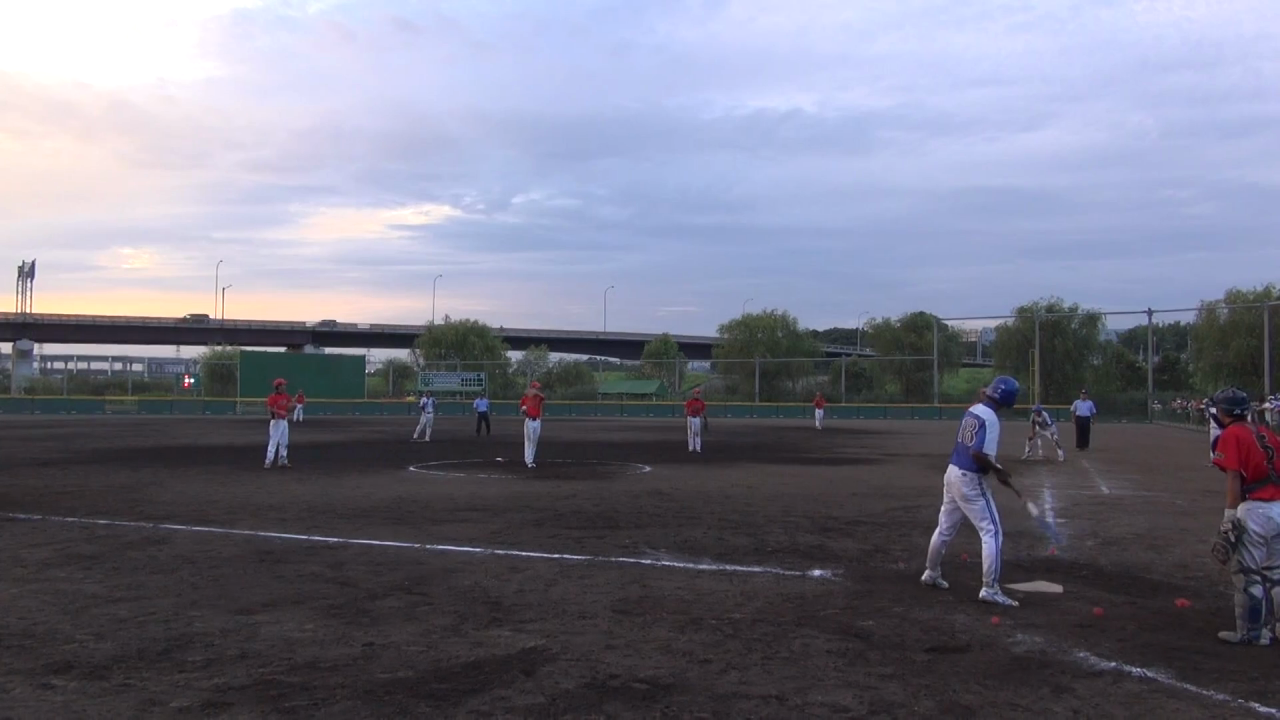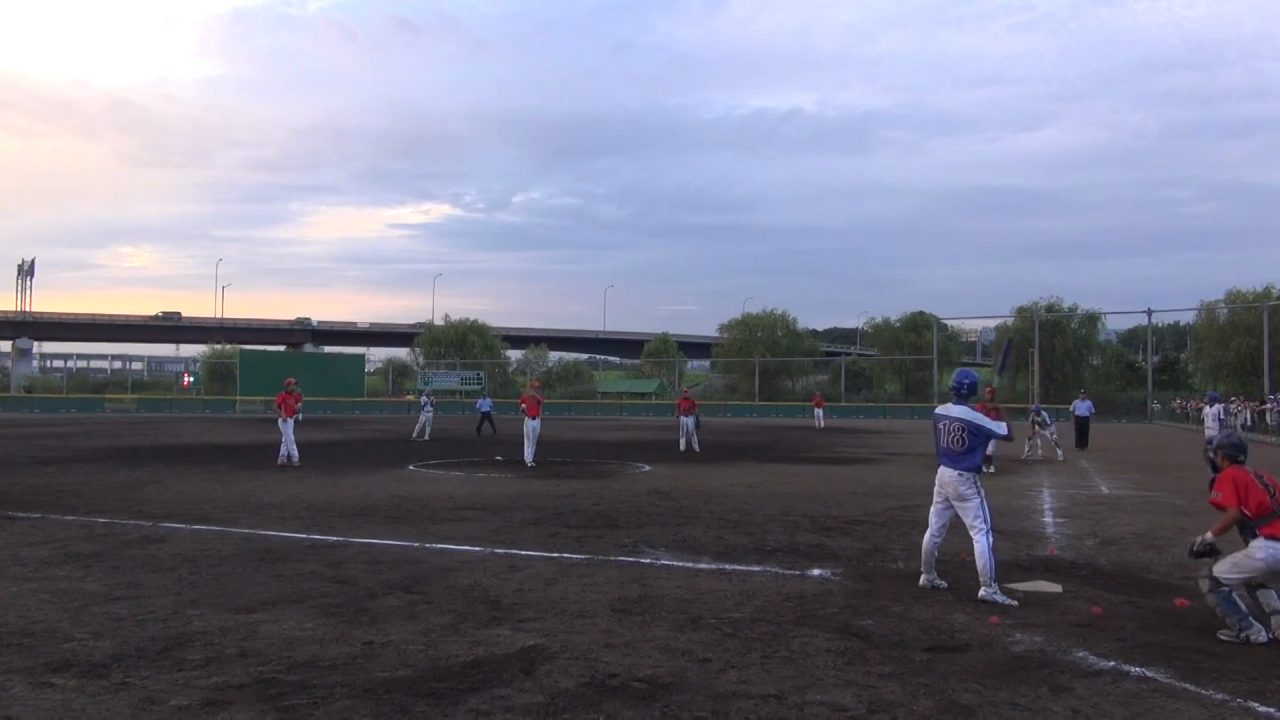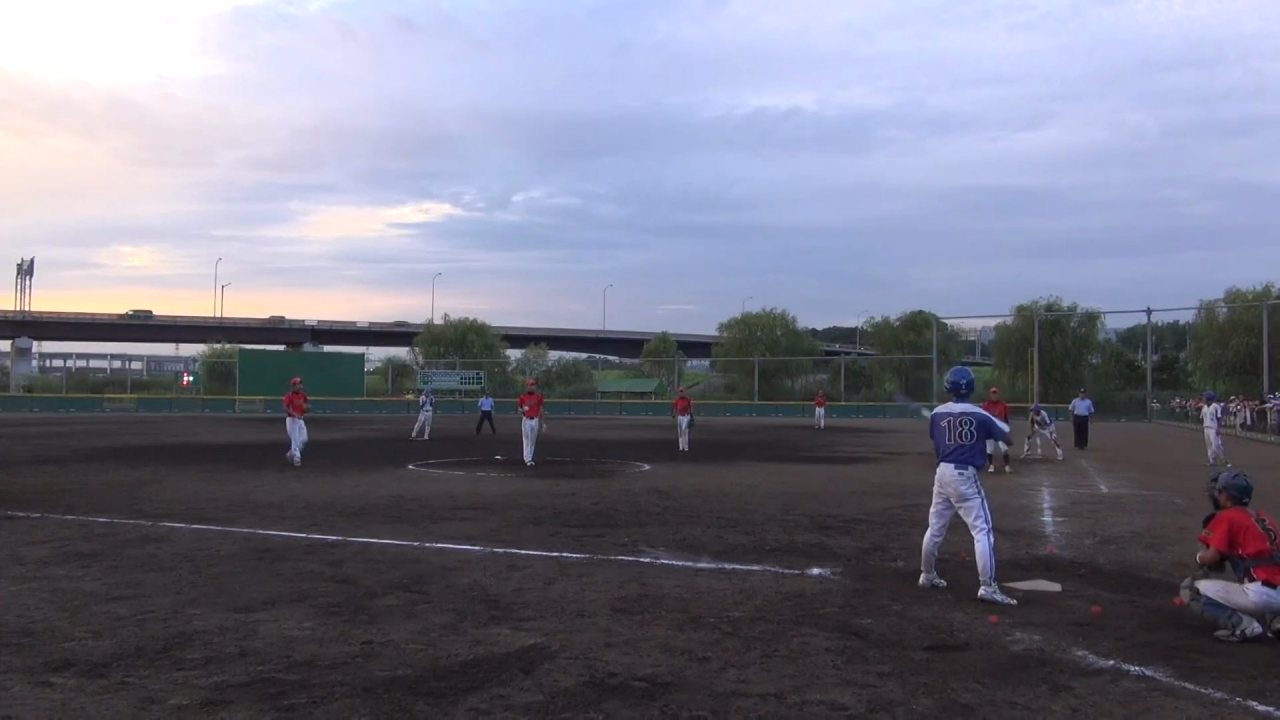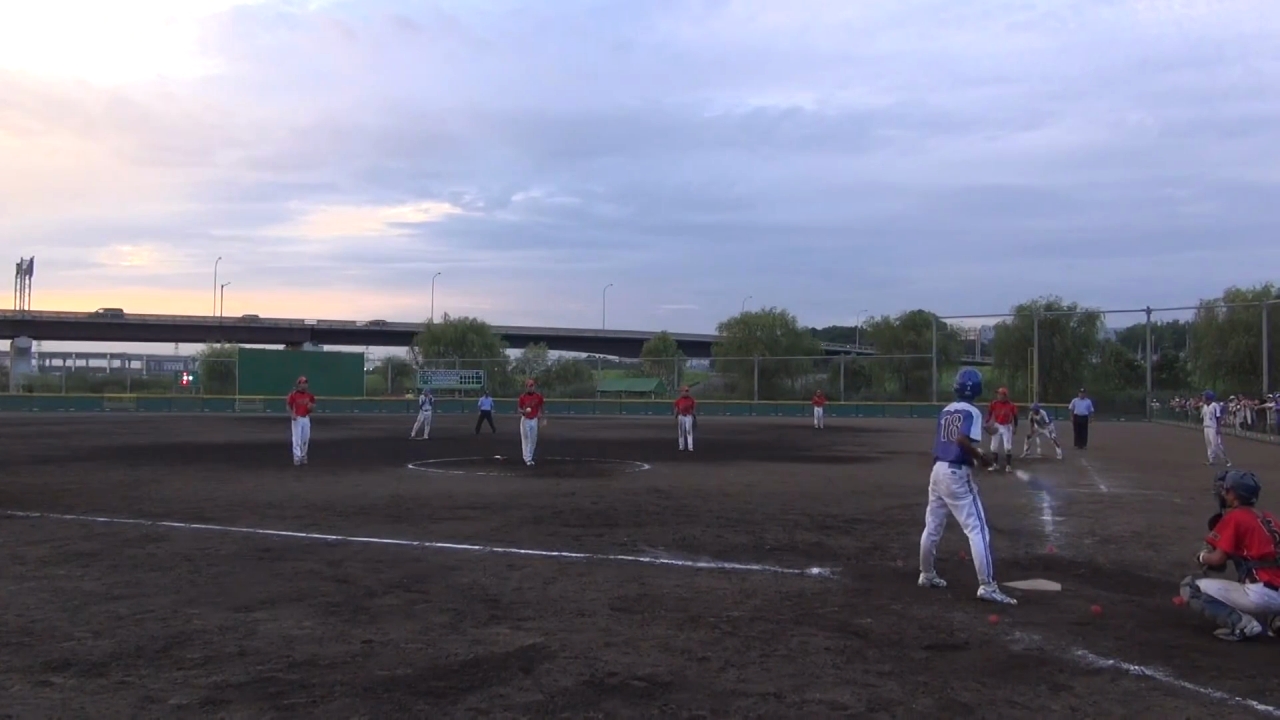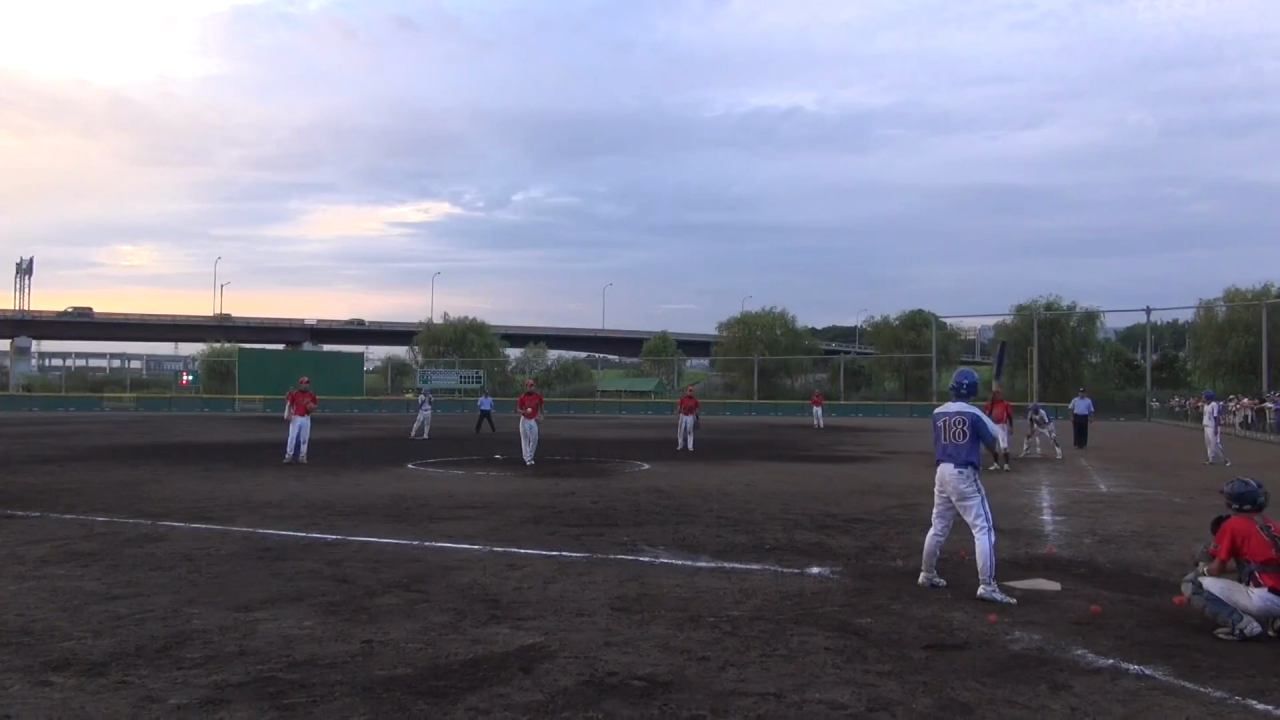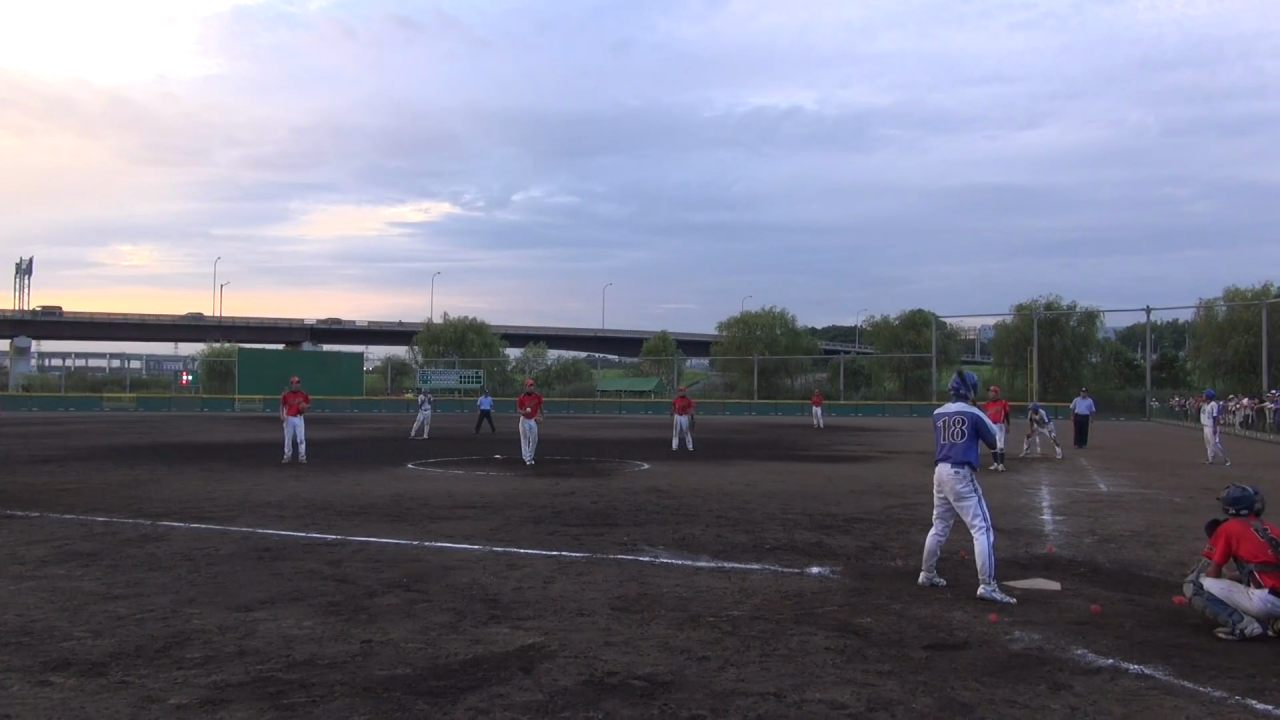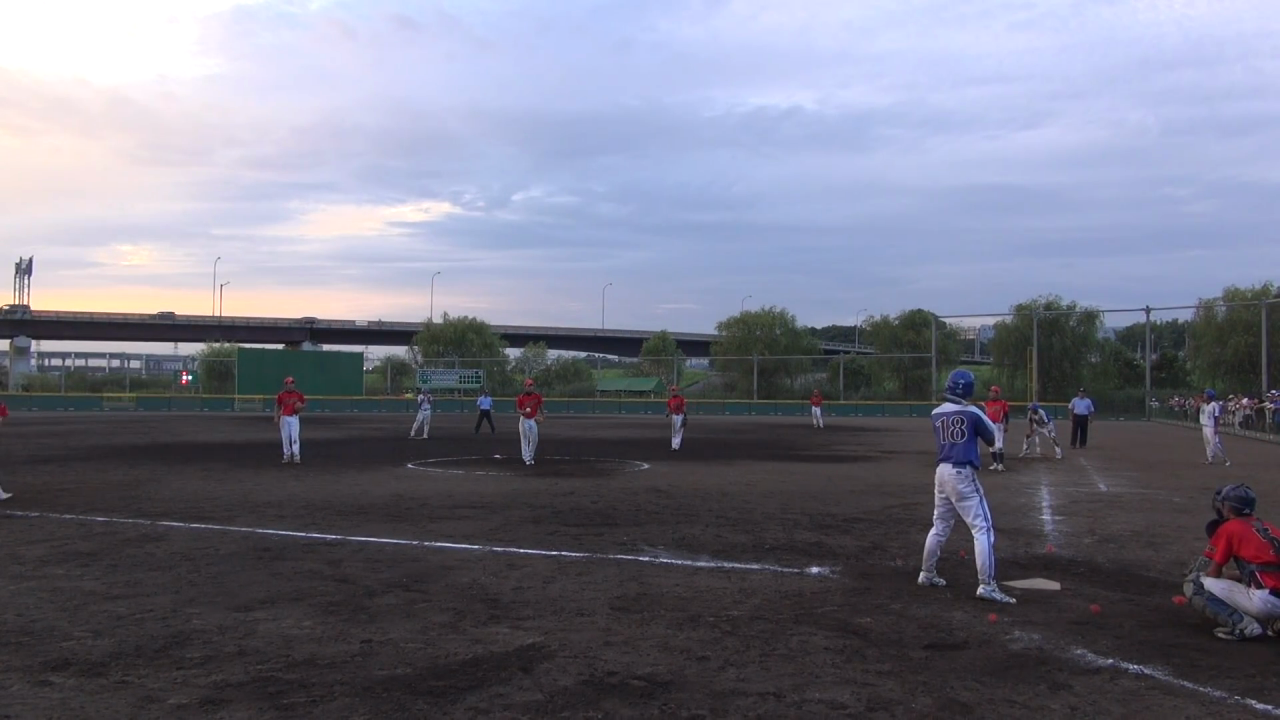
dt=0.5s
person 1, frame 1
left shoulder: (971, 411)
right shoulder: (990, 419)
right elbow: (977, 453)
left wrist: (995, 467)
right wrist: (997, 471)
left hip: (952, 473)
right hip: (970, 480)
left knee: (945, 528)
right knee: (992, 533)
left ankle: (931, 573)
right ankle: (990, 589)
person 1, frame 2
left shoulder: (939, 412)
right shoulder: (975, 418)
right elbow: (1008, 435)
right wrist: (999, 412)
left hip: (943, 475)
right hip: (965, 480)
left knee: (935, 528)
right knee: (981, 533)
left ankle: (928, 576)
right ankle: (988, 588)
person 1, frame 3
left shoulder: (937, 413)
right shoulder: (980, 415)
right elbow: (1007, 439)
right wrist: (994, 427)
left hip: (942, 473)
right hip: (965, 476)
left knee: (935, 527)
right knee: (982, 532)
left ankle: (927, 575)
right ankle: (988, 588)
person 1, frame 4
left shoulder: (946, 411)
right shoulder: (971, 412)
right elbow: (961, 439)
left wrist: (973, 455)
right wrist: (980, 457)
left hip: (938, 471)
right hip: (957, 474)
left knee: (932, 526)
right knee: (977, 530)
left ankle: (927, 575)
right ankle: (987, 586)
person 1, frame 5
left shoulder: (938, 413)
right shoulder: (974, 414)
right elbow: (992, 445)
right wrist: (988, 429)
left hip: (942, 472)
right hip: (964, 475)
left knee: (938, 527)
right knee: (983, 530)
left ankle: (927, 574)
right ankle: (987, 586)
person 1, frame 6
left shoulder: (938, 413)
right shoulder: (973, 414)
right elbow: (992, 444)
left hip: (941, 473)
right hip: (961, 475)
left knee: (939, 526)
right knee: (982, 530)
left ankle: (927, 574)
right ankle: (987, 586)
person 1, frame 7
left shoulder: (936, 413)
right shoulder: (972, 412)
right elbow: (991, 441)
left hip: (942, 472)
right hip: (962, 475)
left knee: (940, 526)
right knee: (983, 530)
left ankle: (927, 574)
right ankle: (987, 585)
person 2, frame 1
left shoulder: (1231, 435)
left elbow: (1234, 480)
left wrist: (1229, 519)
left hip: (1255, 510)
left knee: (1246, 573)
left ankle: (1251, 634)
person 2, frame 2
left shoulder: (1228, 476)
right shoulder: (1262, 477)
left elbow: (1232, 514)
left wrist: (1207, 537)
left knee: (1211, 580)
right knee: (1254, 578)
left ankle: (1249, 631)
person 2, frame 3
left shoulder: (1226, 517)
right shoulder: (1262, 519)
left elbow: (1211, 557)
left wrist: (1199, 557)
right wrist: (1225, 556)
left hip: (1259, 595)
left knee: (1189, 589)
left ankle: (1243, 626)
person 2, frame 4
left shoulder: (1233, 518)
left elbow: (1218, 559)
left wrist: (1202, 556)
right wrist: (1233, 553)
left hip: (1260, 595)
left knee: (1189, 587)
left ankle: (1242, 624)
person 2, frame 5
left shoulder: (1232, 524)
left elbow: (1216, 570)
left wrist: (1203, 569)
right wrist: (1228, 567)
left hip: (1261, 599)
left knee: (1191, 583)
left ankle: (1242, 624)
person 2, frame 6
left shoulder: (1228, 527)
left elbow: (1213, 574)
right wrist: (1229, 576)
left hip: (1262, 601)
left knee: (1193, 584)
left ankle: (1243, 625)
person 2, frame 7
left shoulder: (1228, 528)
left elbow: (1213, 573)
right wrist: (1228, 574)
left hip: (1263, 602)
left knee: (1193, 584)
left ankle: (1243, 625)
